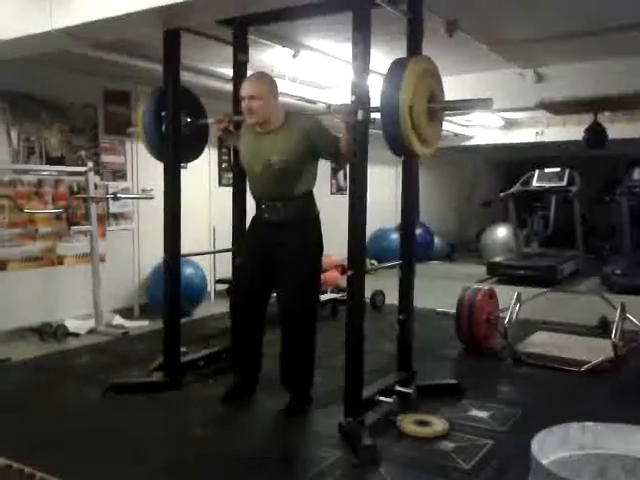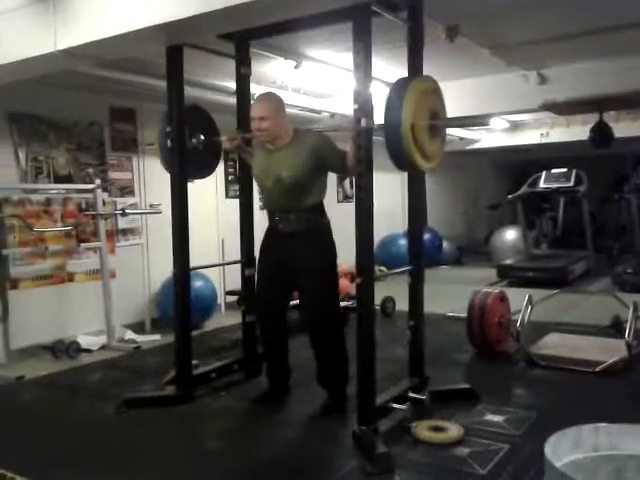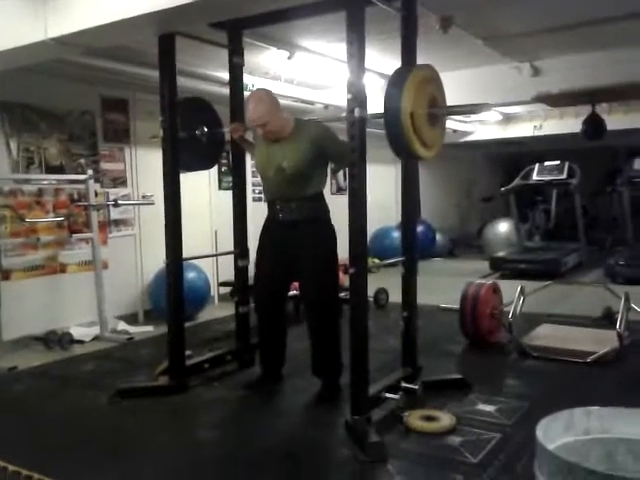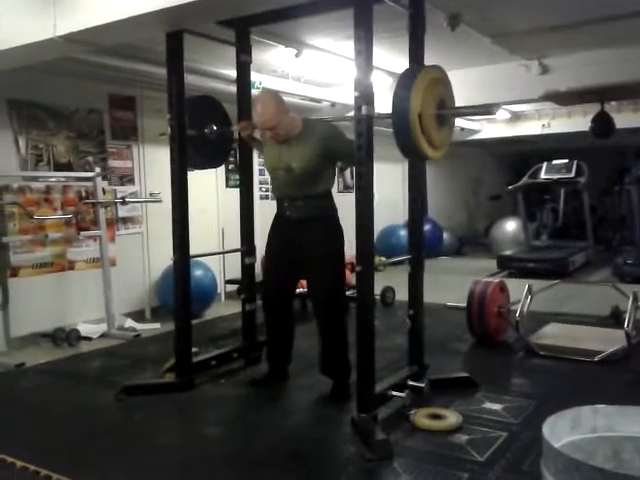
dt=0.7s
person 1, frame 1
left shoulder: (305, 127)
right shoulder: (247, 129)
left elbow: (342, 157)
left wrist: (349, 128)
right wrist: (226, 133)
left hip: (298, 225)
right hip: (261, 224)
left knee: (296, 312)
right knee: (244, 305)
left ankle: (299, 389)
right ankle: (245, 380)
person 1, frame 2
left shoulder: (314, 143)
right shoulder: (259, 146)
left elbow: (348, 169)
left wrist: (356, 144)
right wrist: (239, 149)
left hip: (311, 236)
right hip: (275, 235)
left knee: (320, 318)
right knee: (268, 314)
left ankle: (336, 390)
right ankle: (278, 383)
person 1, frame 3
left shoulder: (314, 134)
right shoulder: (260, 137)
left elbow: (348, 159)
right wrist: (241, 141)
left hip: (311, 224)
right hip: (275, 225)
left knee: (320, 305)
right knee: (266, 300)
left ankle: (330, 378)
right ankle: (271, 370)
person 1, frame 4
left shoulder: (322, 133)
right shoulder: (269, 137)
left elbow: (356, 157)
right wrist: (249, 139)
left hip: (319, 222)
right hip: (284, 222)
left knee: (328, 303)
right knee: (273, 298)
left ankle: (339, 377)
right ankle: (277, 367)
